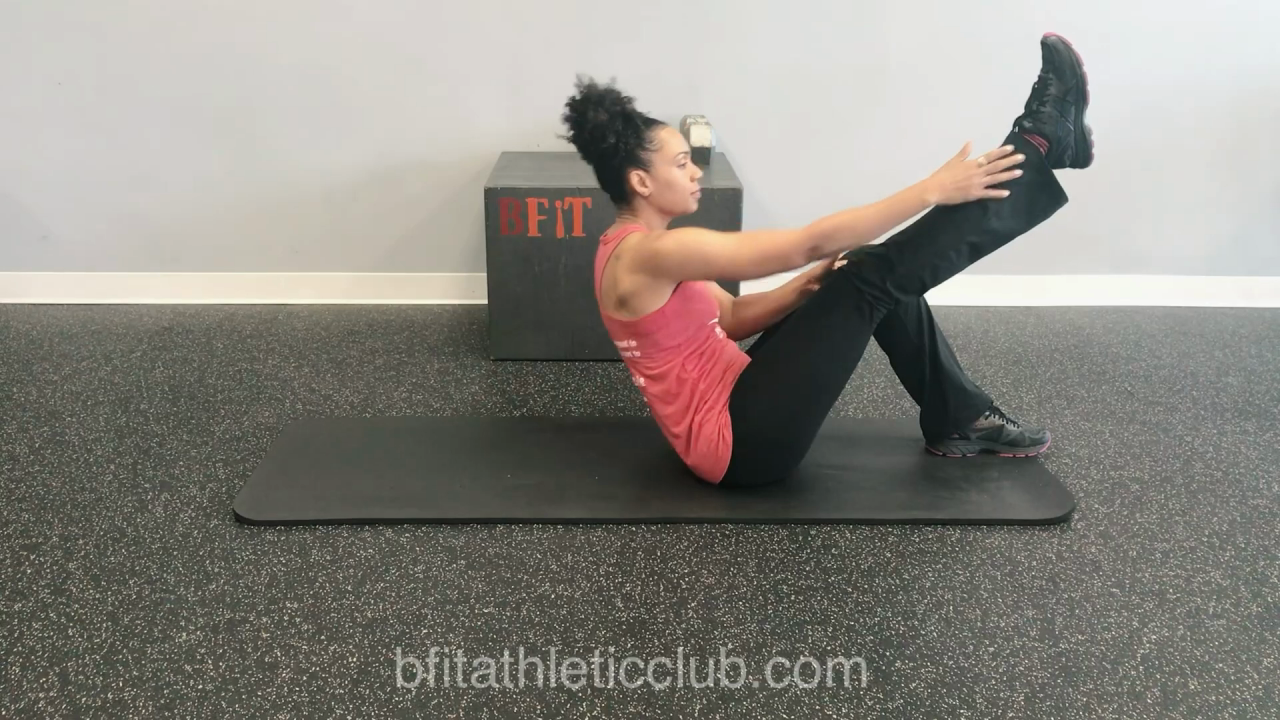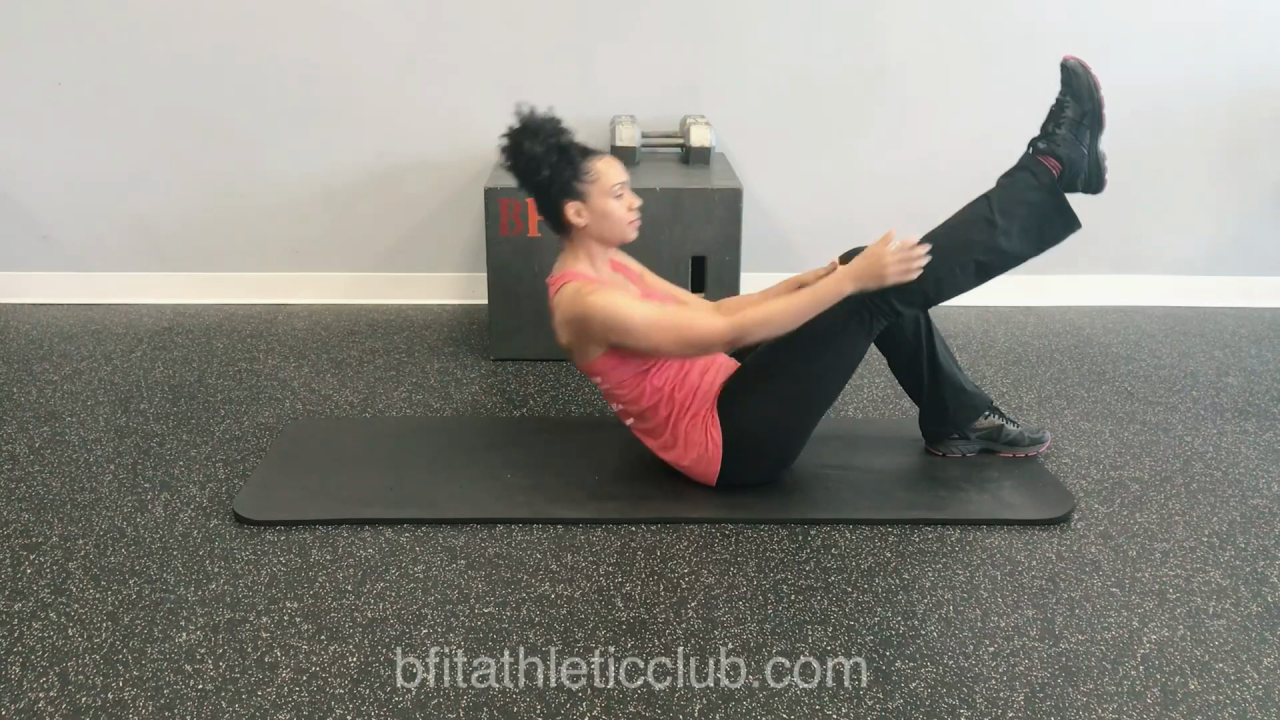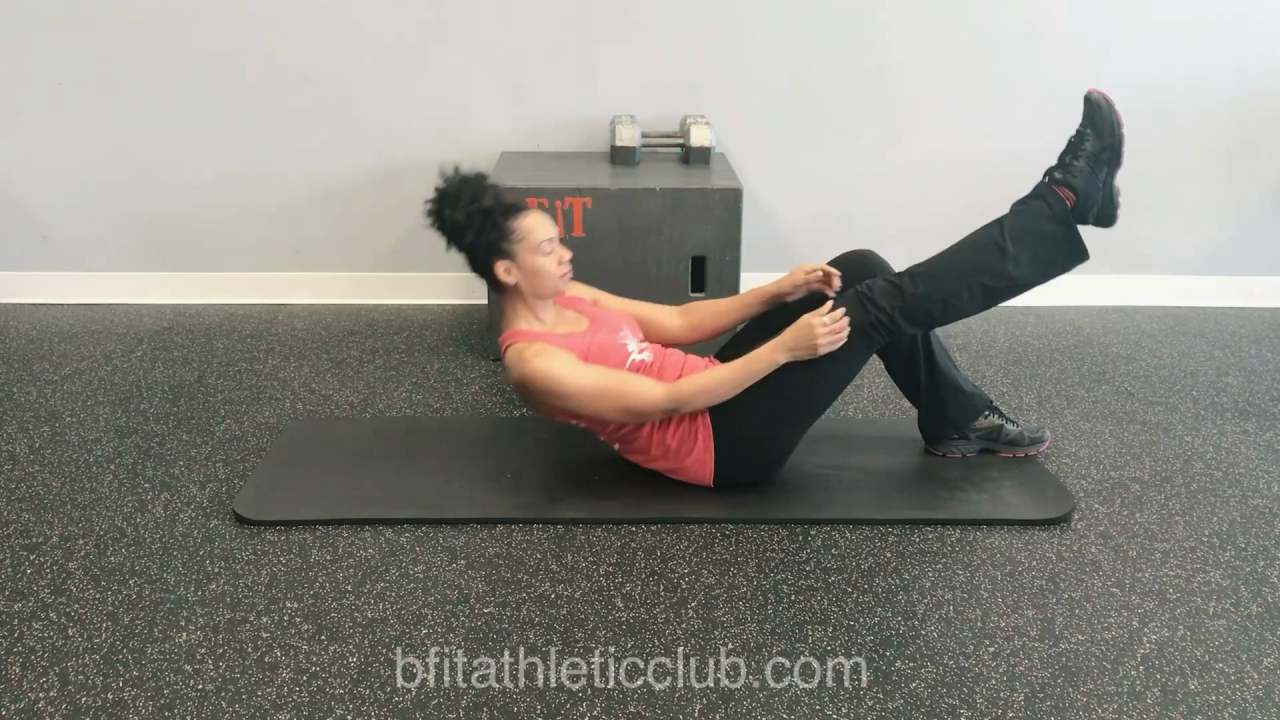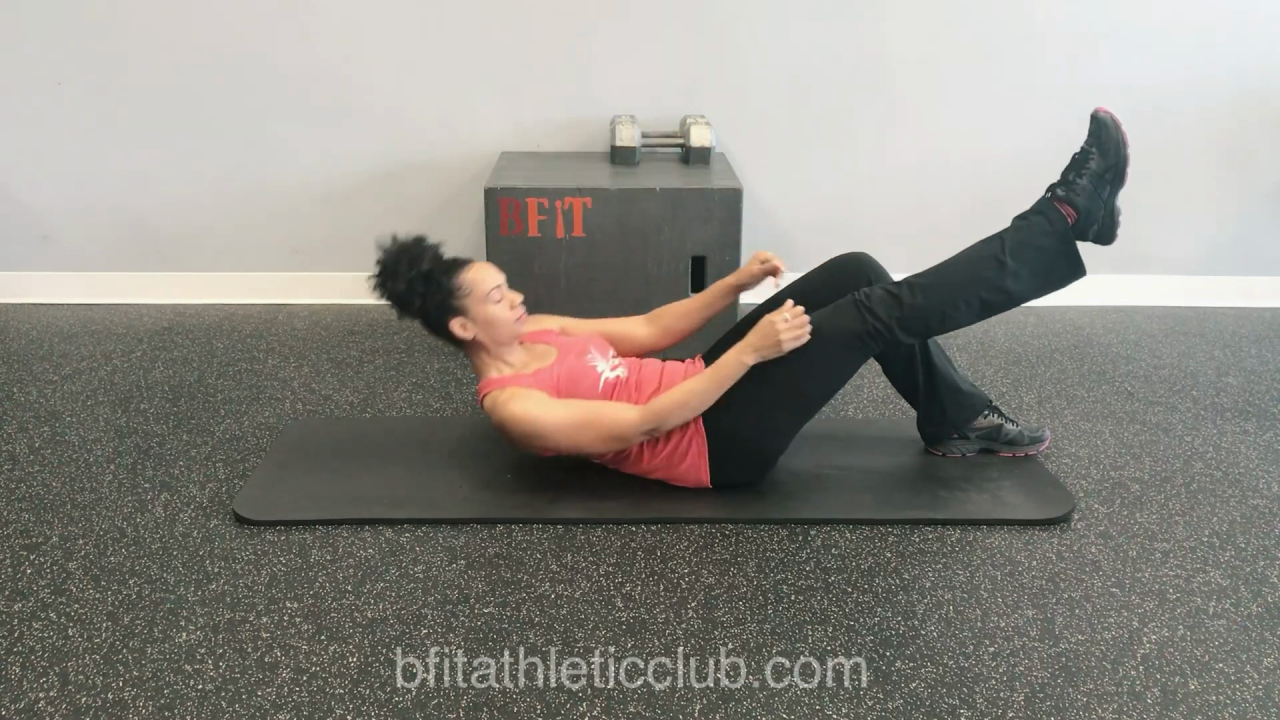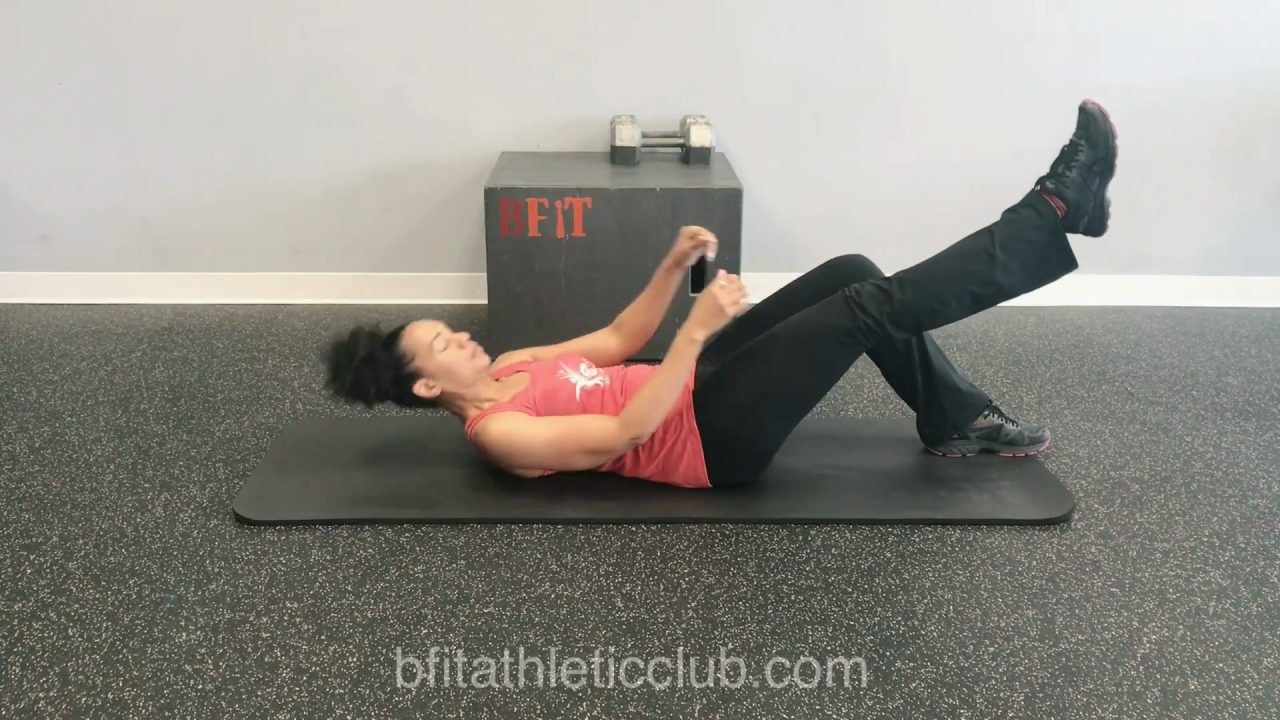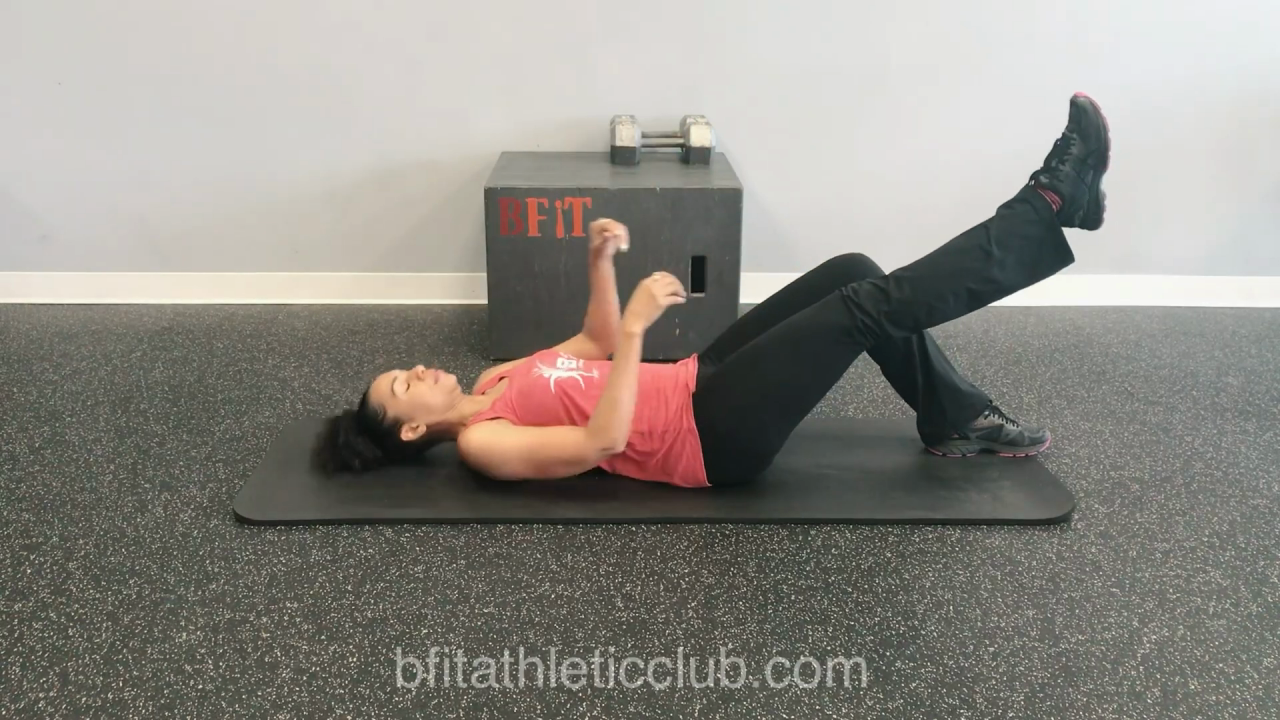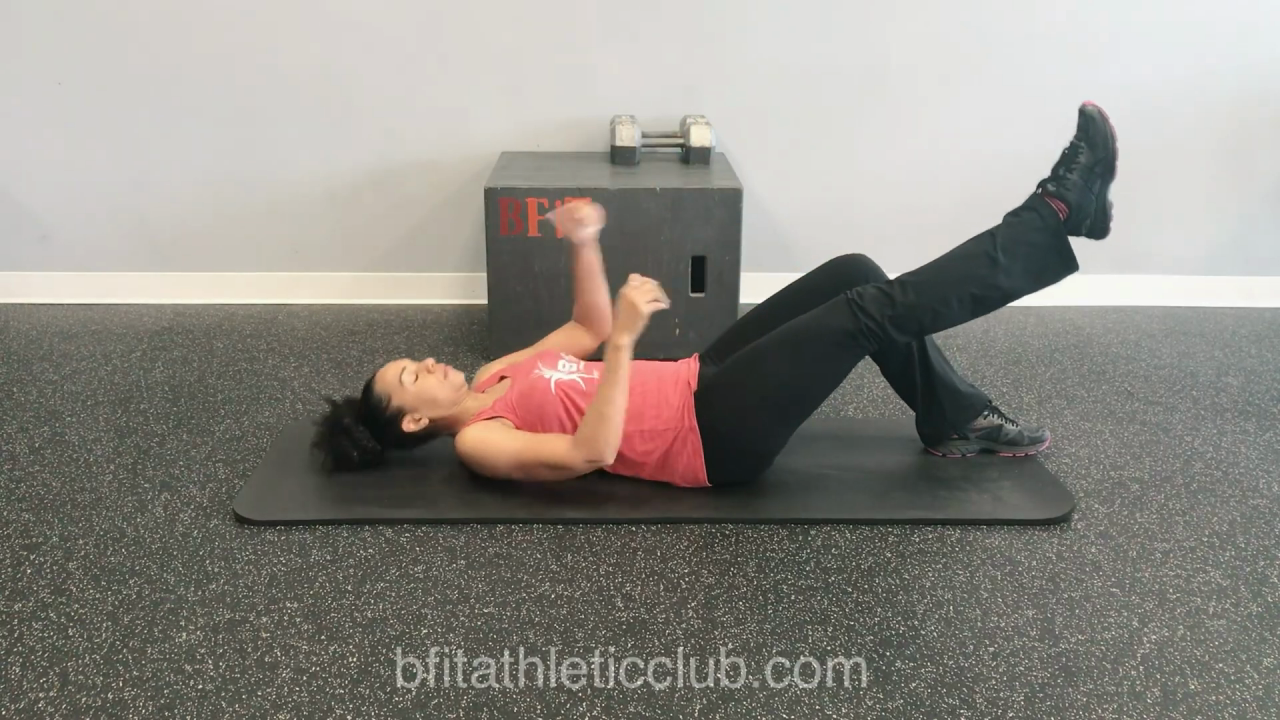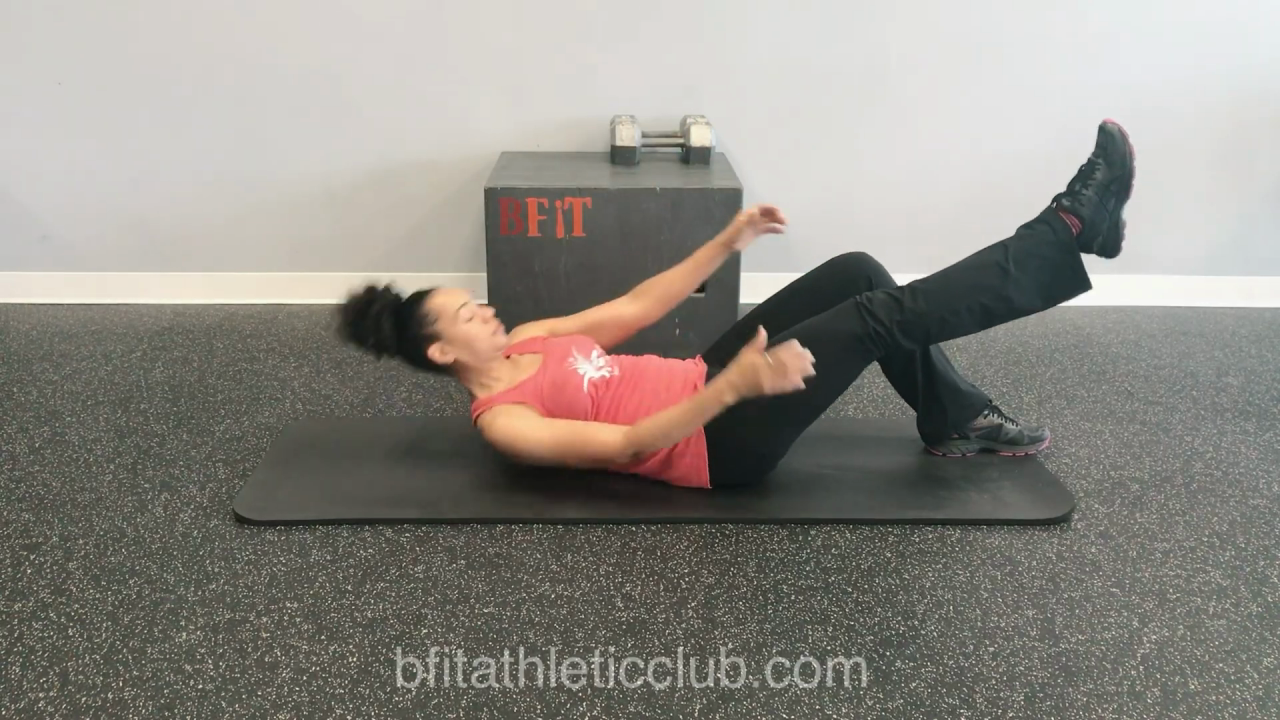
dt=0.2s
person 1, frame 1
left shoulder: (637, 243)
right shoulder: (652, 253)
right elbow: (813, 241)
left wrist: (806, 287)
right wrist: (933, 190)
left hip: (732, 404)
right hip: (743, 441)
left knee: (878, 275)
right knee: (878, 278)
left ankle: (960, 424)
right ankle: (1038, 145)
person 1, frame 2
left shoulder: (601, 264)
right shoulder: (586, 300)
left elbow: (706, 317)
right elbow: (734, 331)
left wrist: (807, 283)
right wrist: (851, 278)
left hip: (721, 401)
right hip: (733, 443)
left knee: (882, 281)
right knee: (880, 295)
left ankle: (960, 426)
right ankle: (1050, 169)
person 1, frame 3
left shoulder: (560, 297)
right shoulder: (532, 359)
left elbow: (677, 325)
right elbow: (665, 401)
left wrist: (779, 291)
right wrist: (786, 346)
left hip: (704, 404)
right hip: (720, 444)
left knee: (862, 272)
right knee: (889, 305)
left ankle: (959, 425)
right ankle: (1063, 200)
person 1, frame 4
left shoulder: (530, 333)
right shoulder: (508, 403)
left elbow: (647, 330)
right elbow: (644, 424)
left wrist: (734, 283)
right wrist: (754, 347)
left hip: (700, 390)
right hip: (712, 443)
left knee: (856, 273)
right knee: (882, 313)
left ankle: (958, 424)
right ankle: (1065, 217)
person 1, frame 5
left shoulder: (506, 371)
right shoulder: (495, 433)
left elbow: (617, 342)
right elbow: (627, 433)
left wrist: (672, 265)
right wrist: (700, 326)
left hip: (695, 394)
right hip: (709, 440)
left knee: (849, 274)
right knee: (872, 310)
left ankle: (957, 422)
right ankle: (1053, 211)
person 1, frame 6
left shoulder: (493, 385)
right shoulder: (480, 443)
left elbow: (595, 343)
right elbow: (604, 442)
left wrist: (601, 260)
right wrist: (639, 322)
left hip: (695, 386)
right hip: (711, 438)
left knee: (853, 273)
right knee: (869, 309)
left ankle: (956, 422)
right ankle: (1046, 205)
person 1, frame 7
left shoulder: (494, 379)
right shoulder: (479, 442)
left elbow: (586, 330)
right elbow: (594, 453)
left wrist: (580, 245)
right wrist: (626, 334)
left hip: (696, 386)
right hip: (712, 437)
left knee: (854, 274)
right knee: (875, 313)
left ankle: (956, 423)
right ankle: (1054, 216)
person 1, frame 8
left shoulder: (525, 343)
right shoulder: (501, 419)
left elbow: (636, 308)
right elbow: (629, 445)
left wrist: (727, 240)
right wrist: (734, 386)
left hip: (709, 385)
right hip: (721, 441)
left knee: (855, 273)
right knee: (881, 316)
left ankle: (956, 422)
right ankle: (1068, 230)
